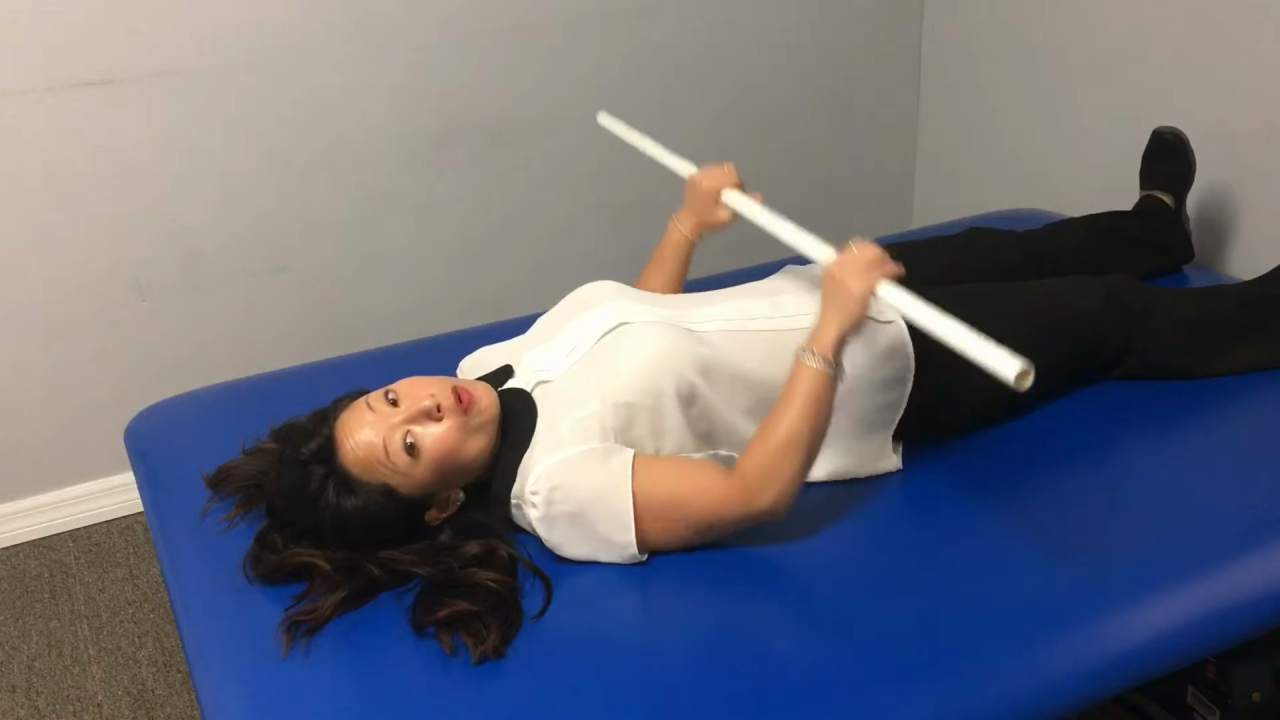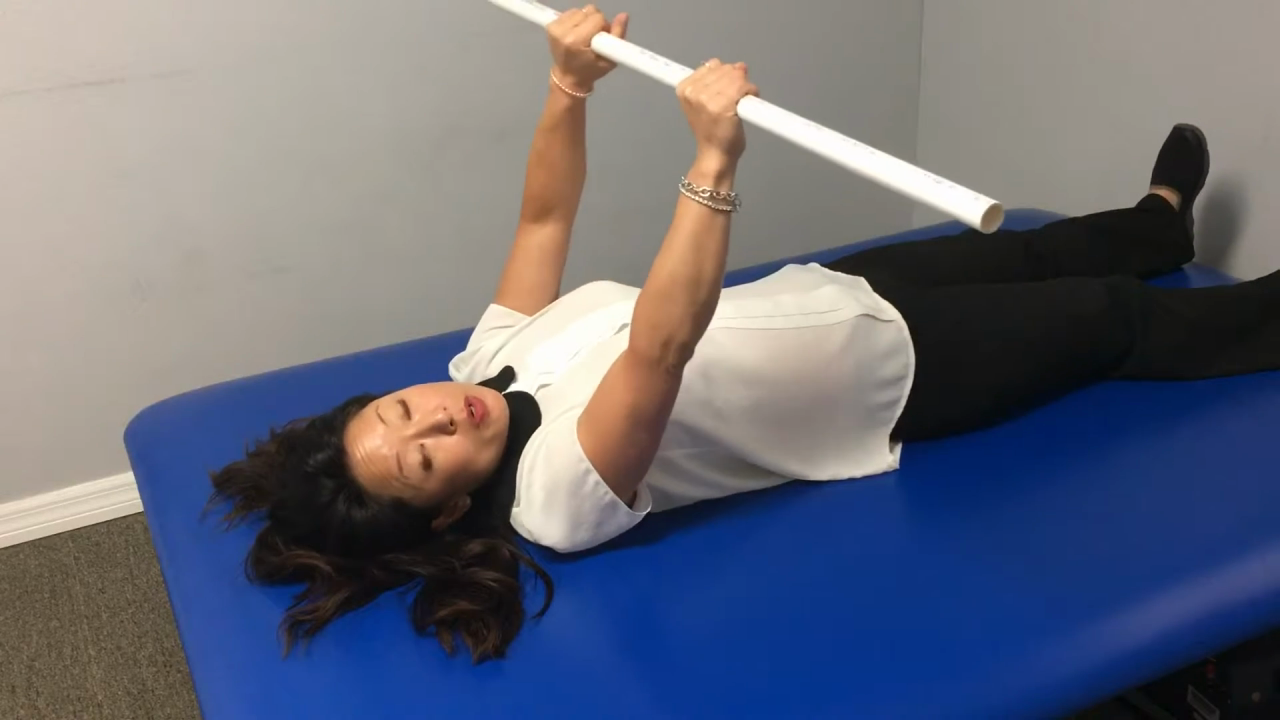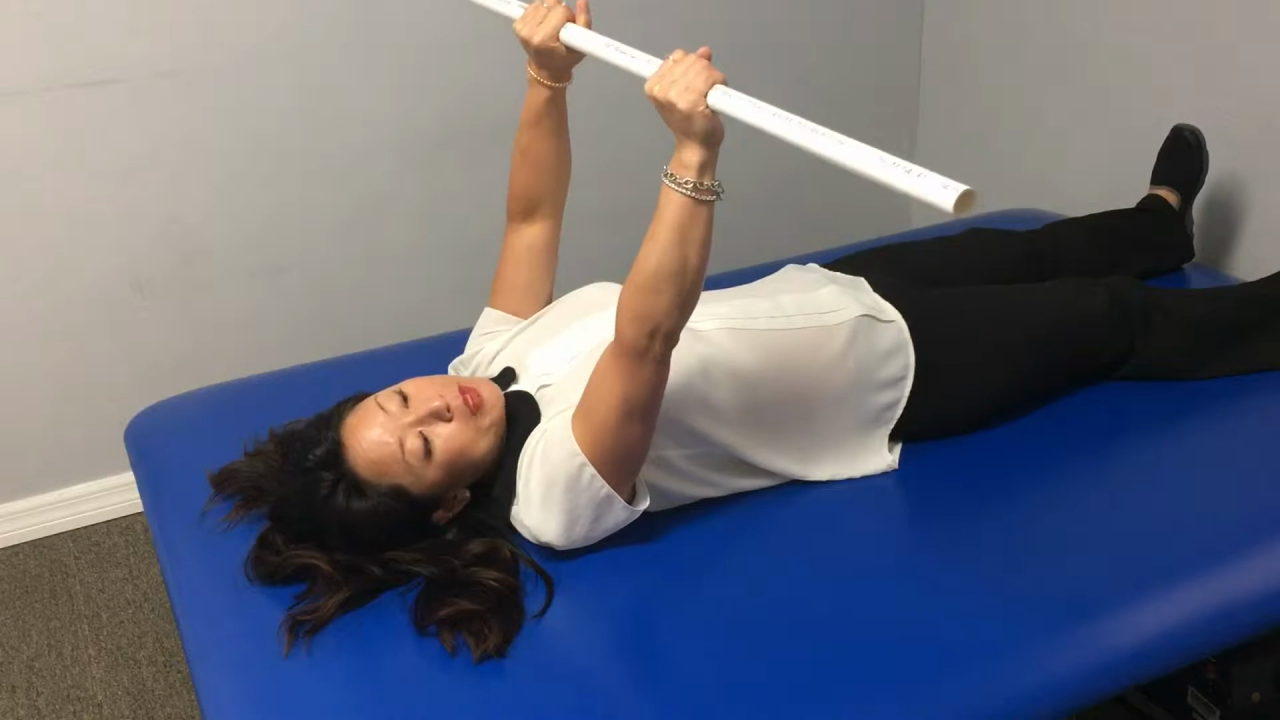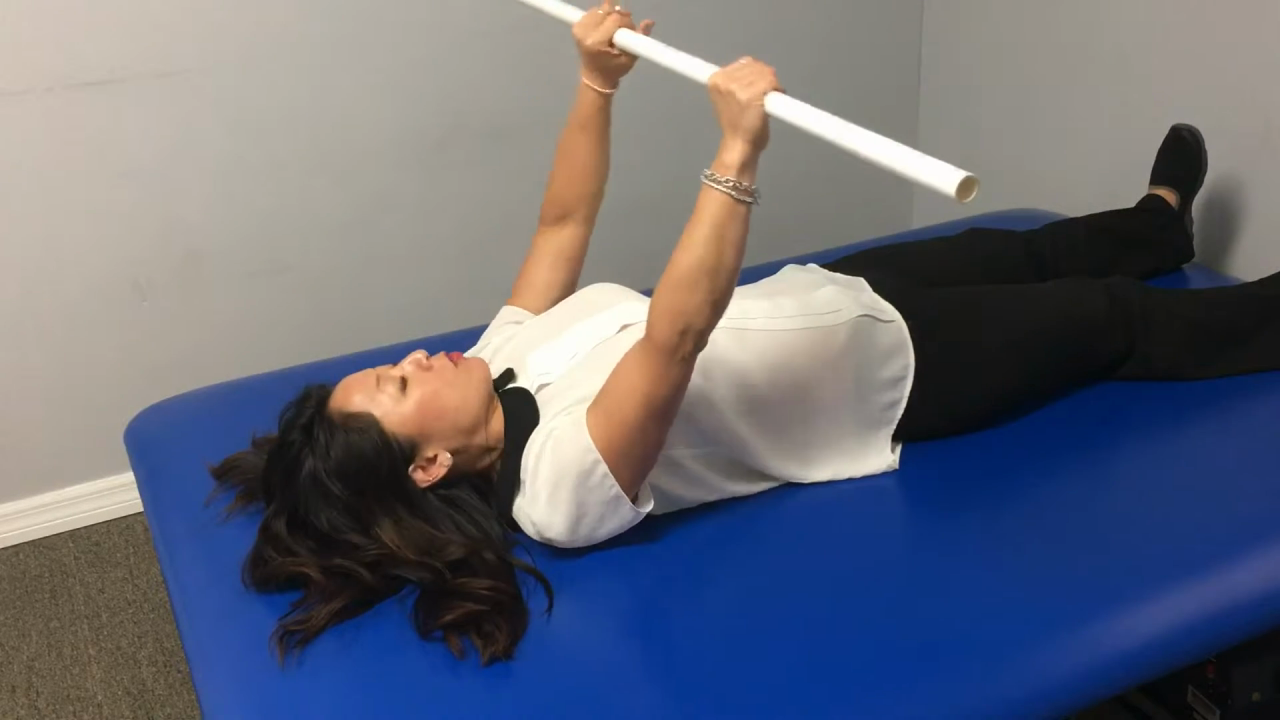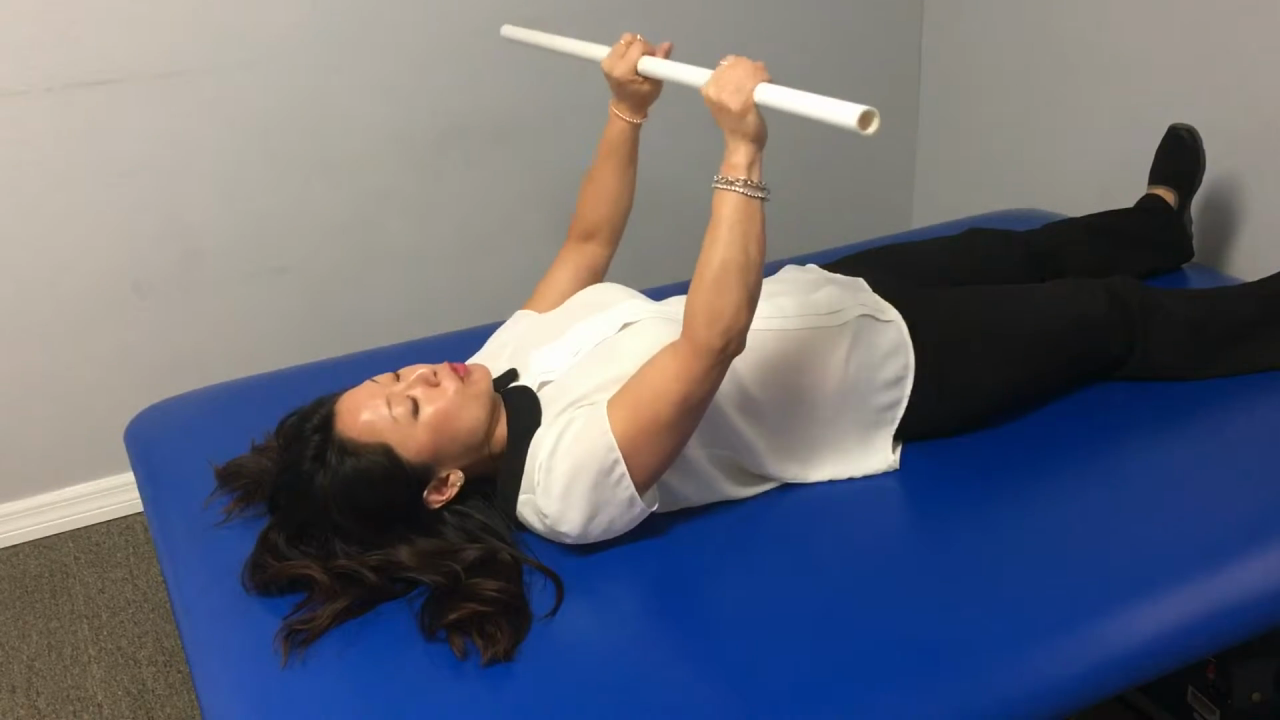
dt=1s
person 1, frame 1
left shoulder: (495, 362)
right shoulder: (558, 491)
right elbow: (757, 492)
left wrist: (686, 227)
right wrist: (834, 331)
left hip: (818, 285)
right hip: (882, 377)
left knee: (1015, 253)
right knee: (1107, 323)
left ankle: (1153, 224)
person 1, frame 2
left shoulder: (492, 357)
right shoulder: (560, 494)
left elbow: (545, 217)
right elbow: (663, 345)
left wrist: (568, 86)
right wrist: (714, 160)
left hip: (828, 289)
right hip: (889, 369)
left knee: (1015, 252)
right knee: (1112, 322)
left ankle: (1158, 222)
person 1, frame 3
left shoulder: (490, 359)
right shoulder: (557, 491)
left elbow: (532, 218)
right elbow: (647, 338)
right wrist: (694, 152)
left hip: (827, 291)
right hip: (891, 366)
left knee: (1013, 254)
right knee: (1113, 324)
left ankle: (1158, 223)
person 1, frame 4
left shoulder: (500, 362)
right shoulder: (565, 485)
left elbow: (561, 223)
right elbow: (676, 335)
left wrist: (595, 86)
right wrist: (736, 151)
left hip: (830, 290)
right hip: (893, 368)
left knee: (1013, 251)
right knee: (1114, 323)
left ankle: (1158, 221)
person 1, frame 5
left shoulder: (503, 363)
right shoulder: (571, 481)
left elbow: (586, 246)
right elbow: (712, 340)
left wrist: (626, 114)
right wrist: (741, 150)
left hip: (833, 290)
right hip: (892, 364)
left knee: (1011, 253)
right knee: (1112, 322)
left ankle: (1155, 221)
